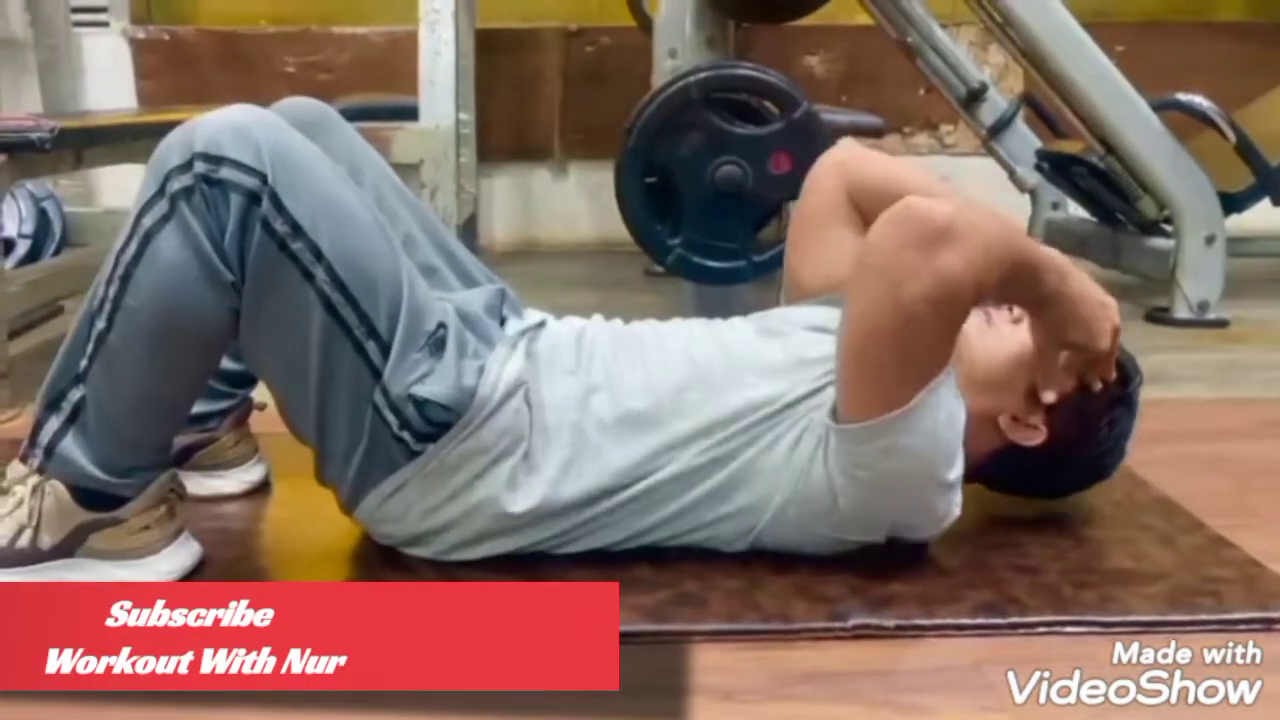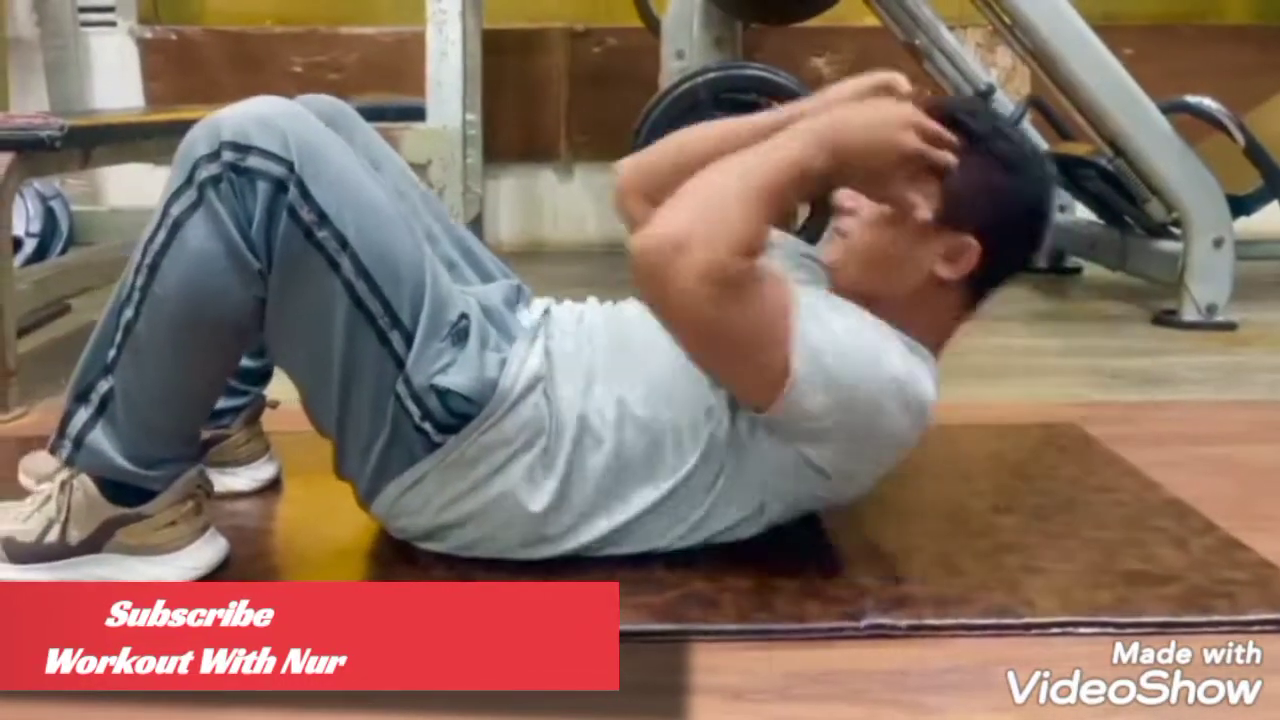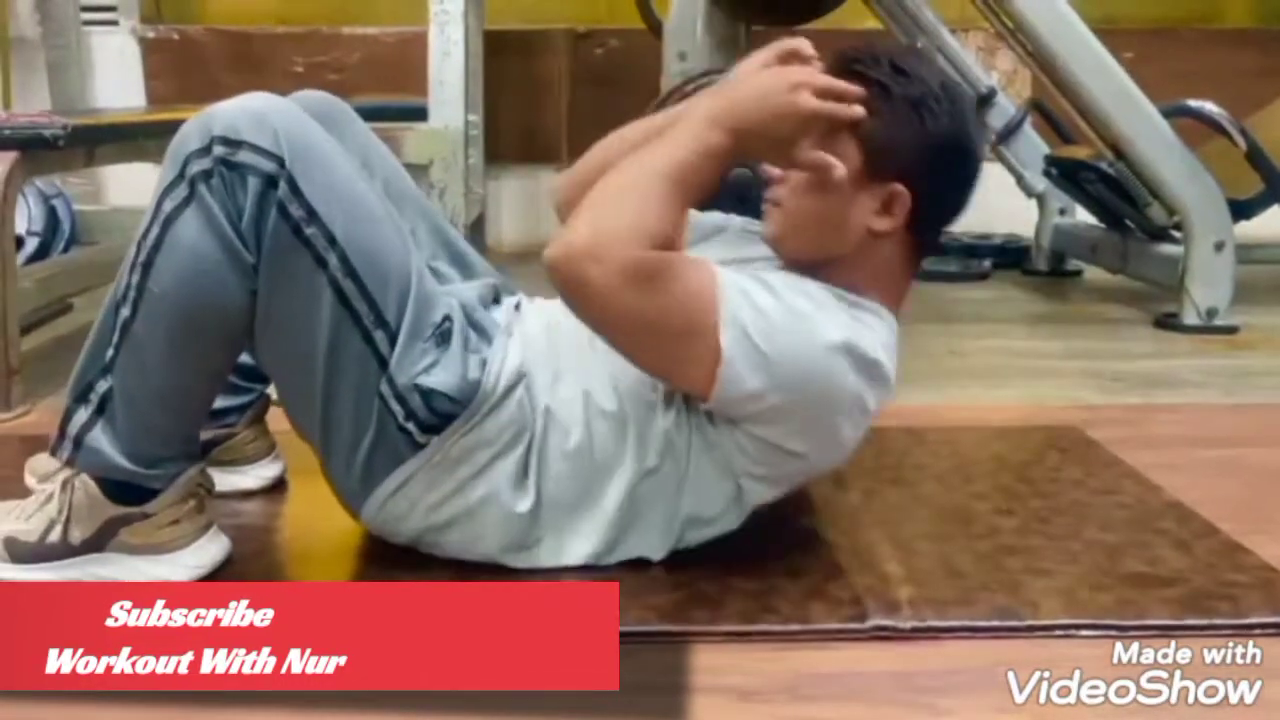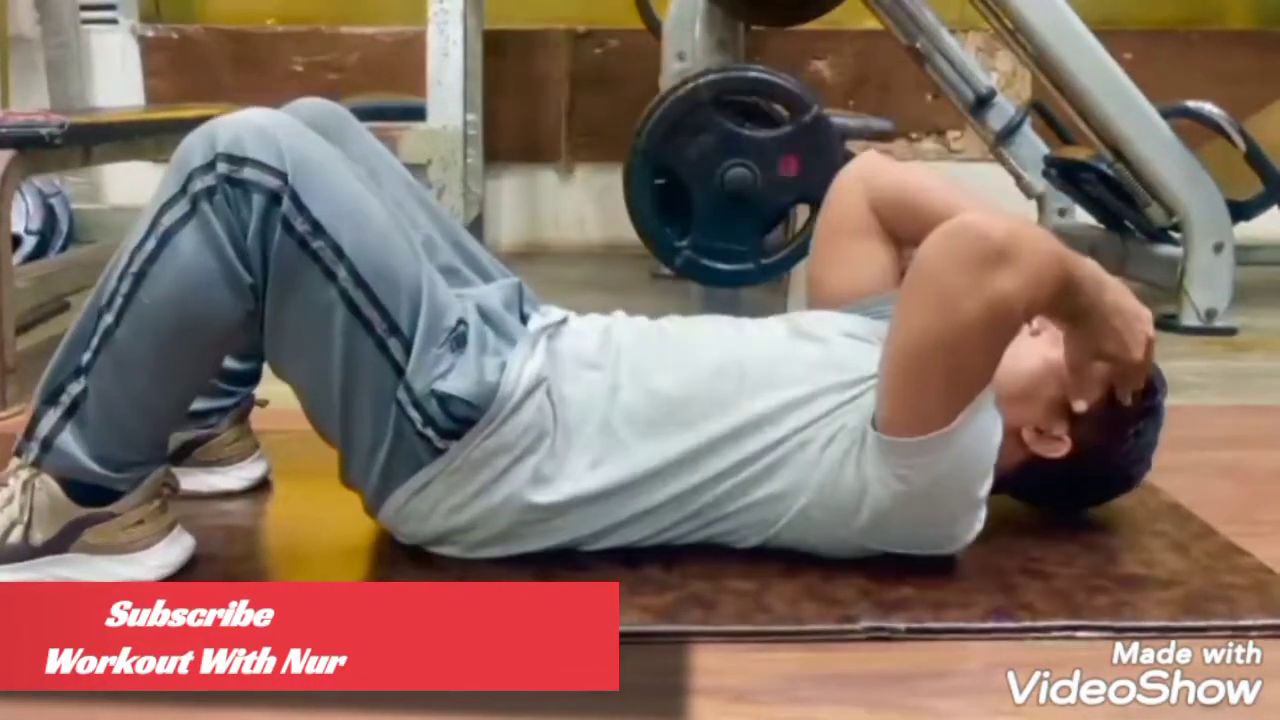
dt=0.5s
person 1, frame 1
left shoulder: (896, 471)
right shoulder: (862, 357)
left elbow: (932, 239)
right elbow: (841, 174)
left wrist: (1053, 279)
right wrist: (1024, 262)
left hip: (451, 444)
right hip: (505, 354)
left knee: (223, 164)
right knee: (294, 129)
right ankle: (196, 426)
person 1, frame 2
left shoulder: (870, 385)
right shoulder: (837, 294)
left elbow: (671, 258)
right elbow: (638, 184)
left wrist: (817, 144)
right wrist: (810, 122)
left hip: (467, 445)
right hip: (513, 350)
left knee: (249, 154)
right knee: (308, 126)
left ankle: (119, 497)
right ankle: (197, 420)
person 1, frame 3
left shoulder: (827, 357)
right shoulder: (794, 271)
left elbow: (590, 258)
right elbow: (582, 194)
left wrist: (737, 114)
right wrist: (722, 103)
left hip: (456, 450)
right hip: (490, 362)
left knee: (241, 149)
right knee: (299, 125)
left ankle: (127, 498)
right ankle: (209, 421)
person 1, frame 4
left shoulder: (932, 480)
right shoulder: (893, 360)
left elbow: (984, 256)
right elbow: (863, 184)
left wrist: (1085, 288)
right wrist: (1064, 267)
left hip: (470, 441)
right hip: (522, 354)
left knee: (242, 168)
right knee: (306, 130)
right ankle: (190, 425)
